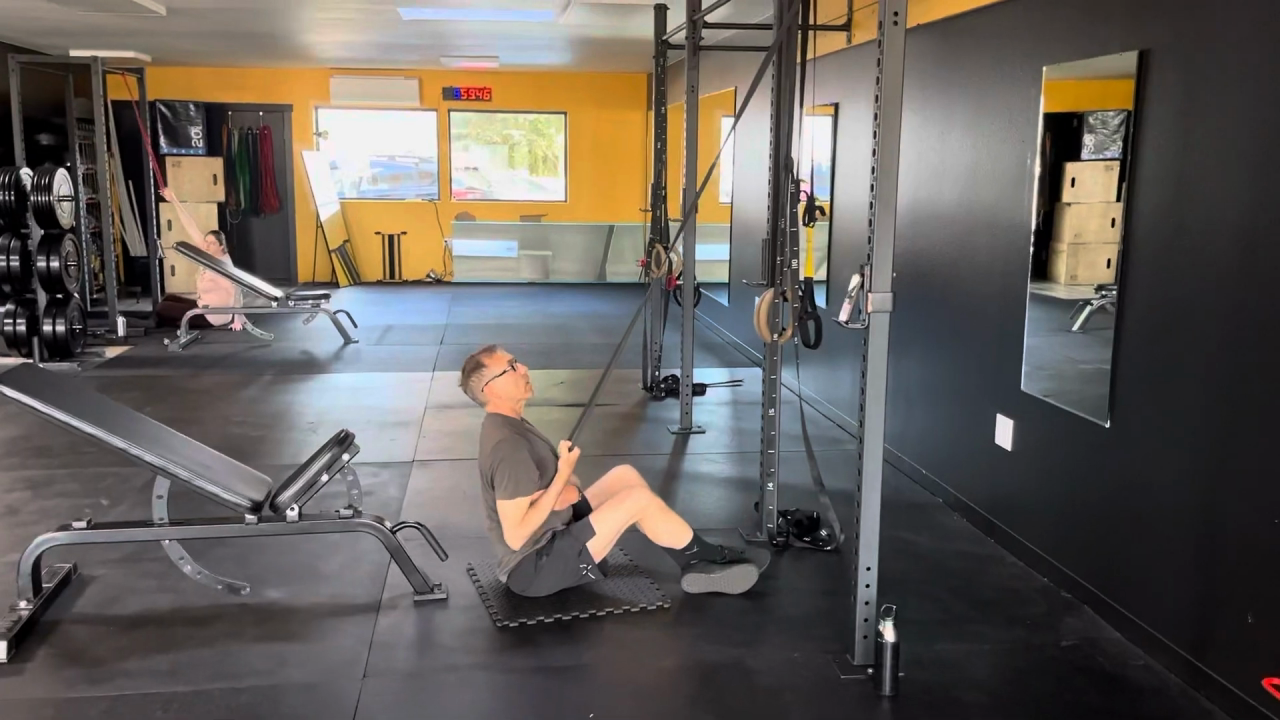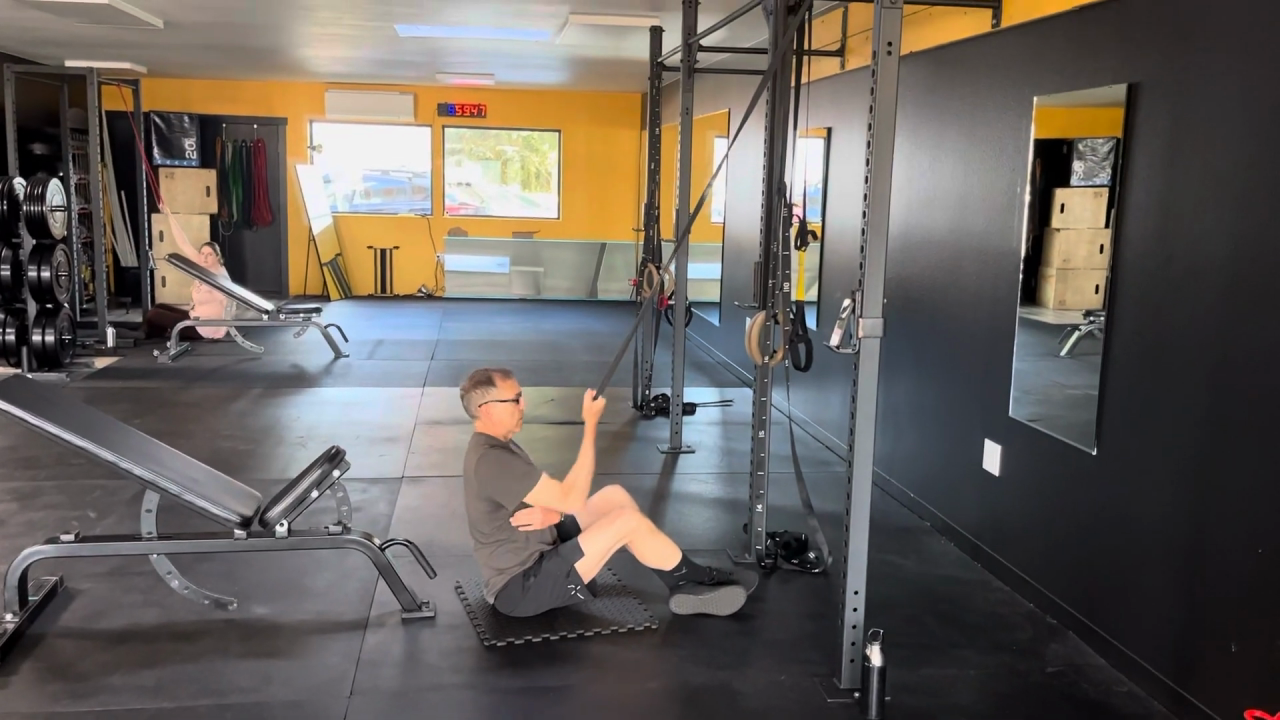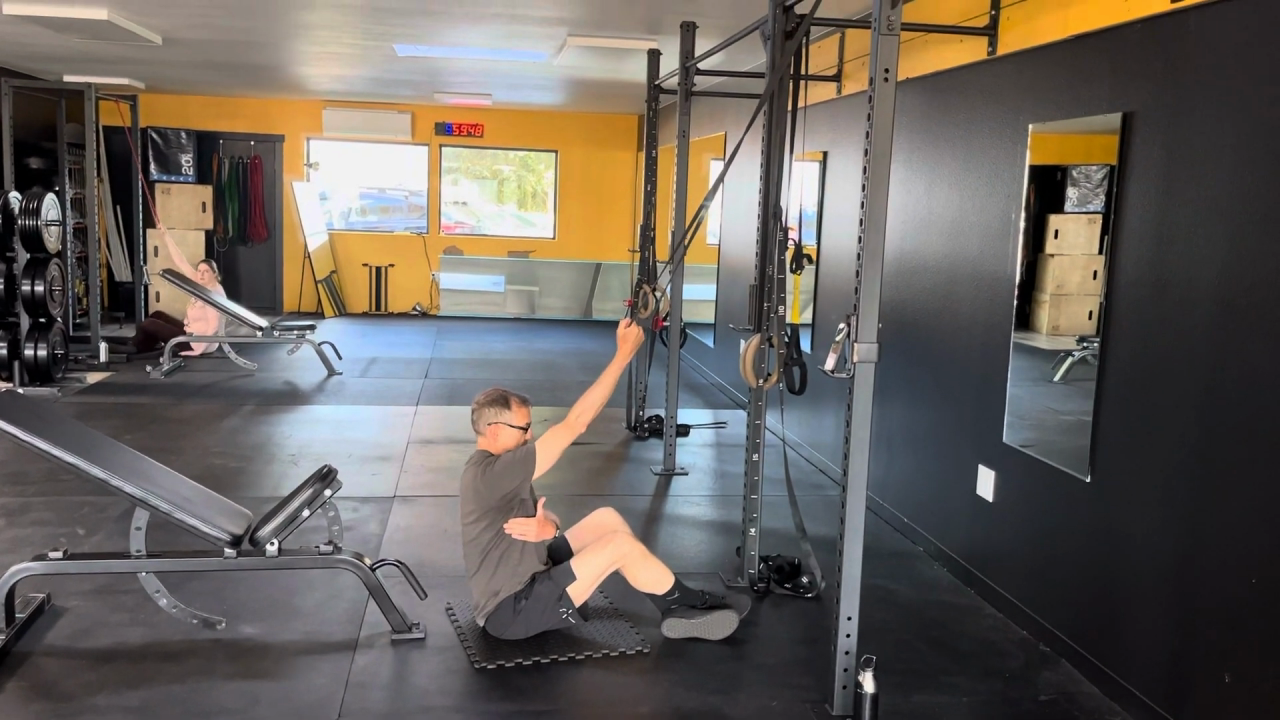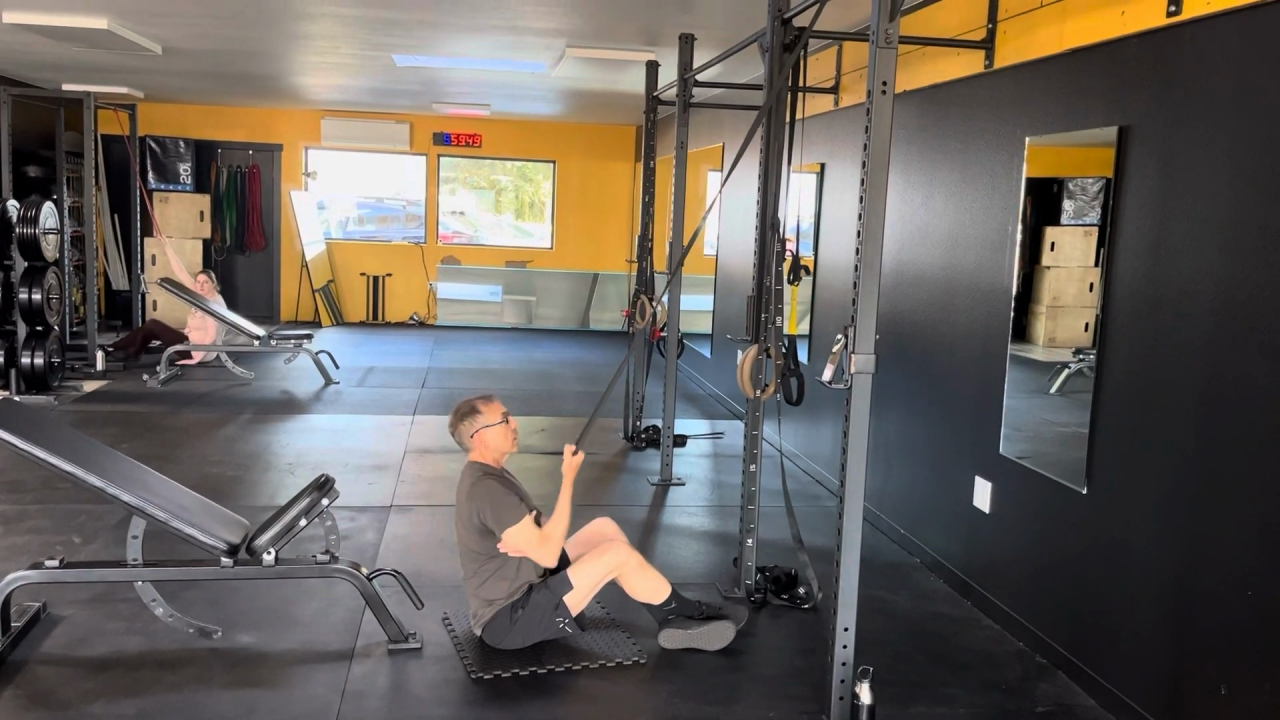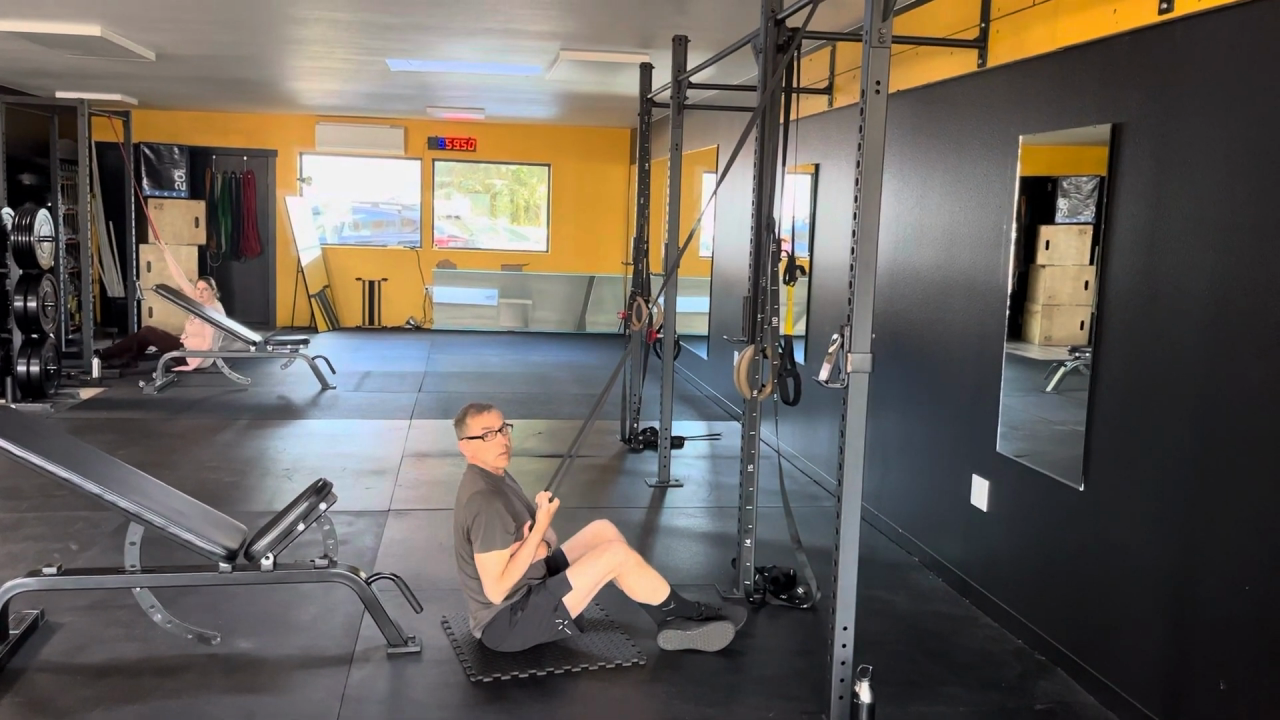
dt=1s
person 1, frame 1
left shoulder: (511, 425)
right shoulder: (507, 446)
left elbow: (556, 481)
right elbow: (515, 536)
left wrist: (570, 491)
right wrist: (563, 479)
left hip: (549, 538)
right hip: (534, 568)
left knee: (624, 476)
right knee: (638, 500)
left ankle: (699, 564)
right ankle: (713, 557)
person 1, frame 2
left shoulder: (497, 446)
right shoulder: (492, 461)
left elbow: (552, 496)
right elbow: (574, 500)
left wrist: (551, 511)
right wrist: (590, 423)
left hip: (532, 558)
right hip: (521, 588)
left knee: (614, 496)
right knee: (628, 520)
left ankle: (687, 585)
right ankle: (701, 579)
person 1, frame 3
left shoulder: (491, 468)
right shoulder: (494, 473)
left elbow: (544, 517)
right elbow: (574, 425)
left wrist: (549, 529)
right wrist: (624, 353)
left hip: (523, 582)
right hip: (511, 610)
left knee: (605, 519)
right knee: (620, 544)
left ankle: (680, 608)
right ankle: (694, 602)
person 1, frame 4
left shoulder: (488, 474)
right shoulder: (486, 489)
left elbow: (542, 536)
right elbow: (550, 555)
left wrist: (539, 538)
right wrist: (568, 479)
left hip: (520, 591)
right hip: (508, 620)
left knee: (603, 528)
right knee: (617, 553)
left ankle: (675, 619)
right ankle: (695, 614)
person 1, frame 5
left shoulder: (497, 477)
right shoulder: (484, 501)
left elbow: (548, 536)
right elbow: (496, 589)
left wrist: (541, 546)
right wrist: (540, 528)
left hip: (526, 590)
right hip: (506, 623)
left knee: (602, 530)
right knee: (616, 554)
left ankle: (674, 620)
right ankle: (694, 614)
